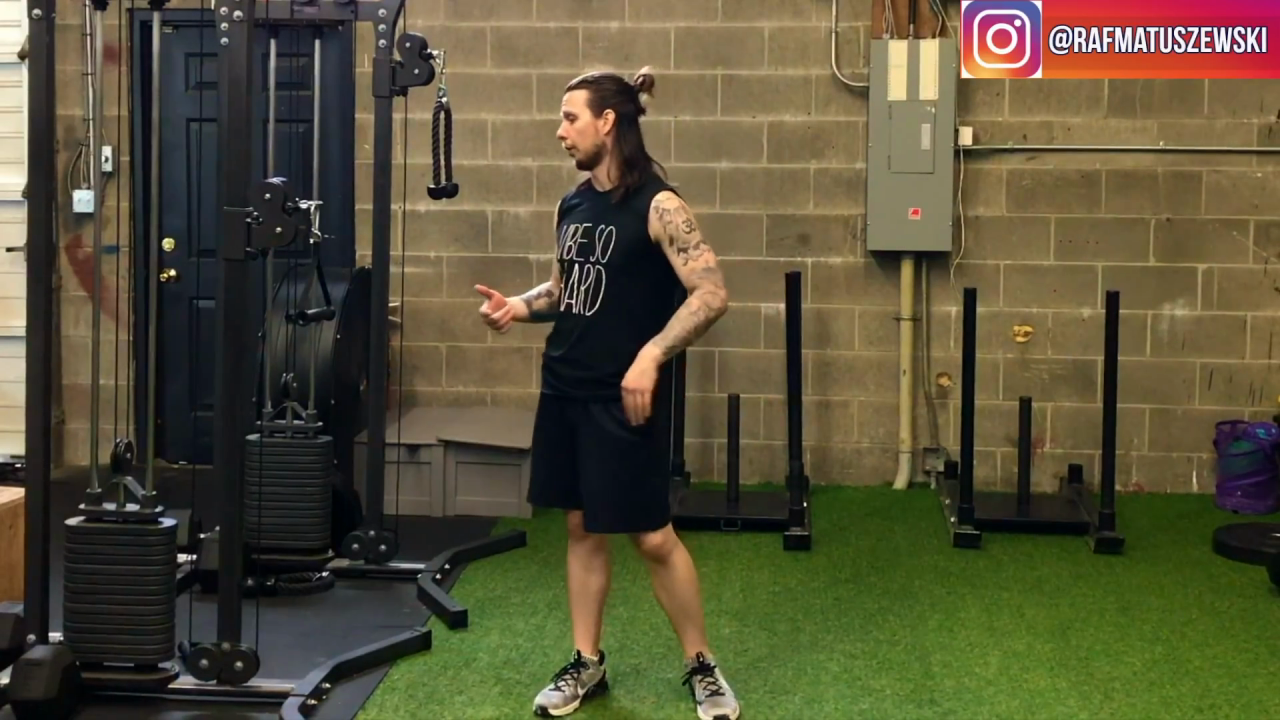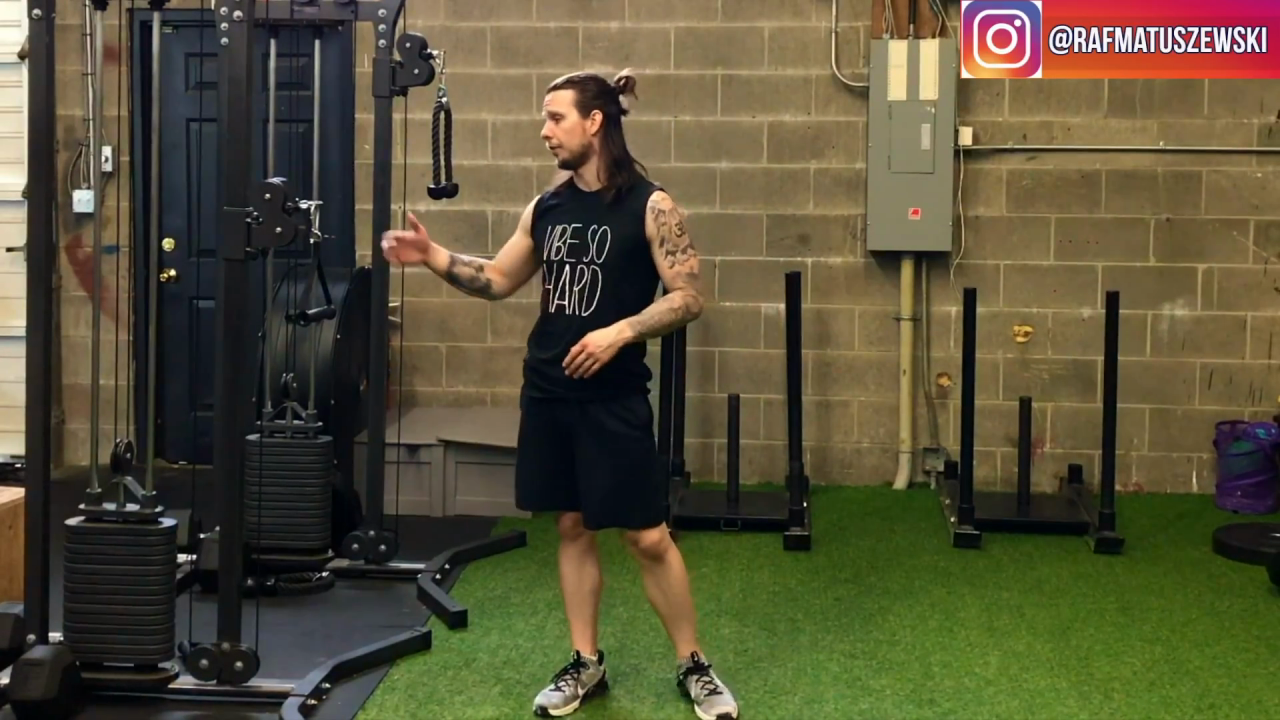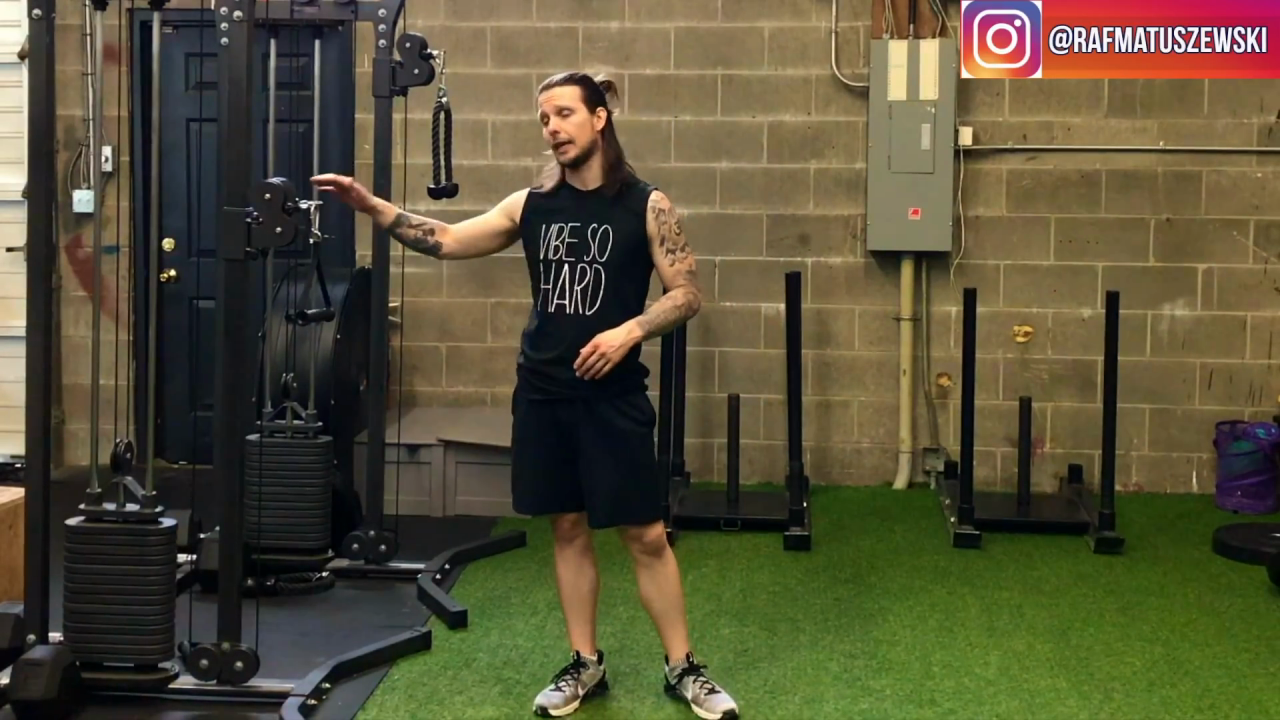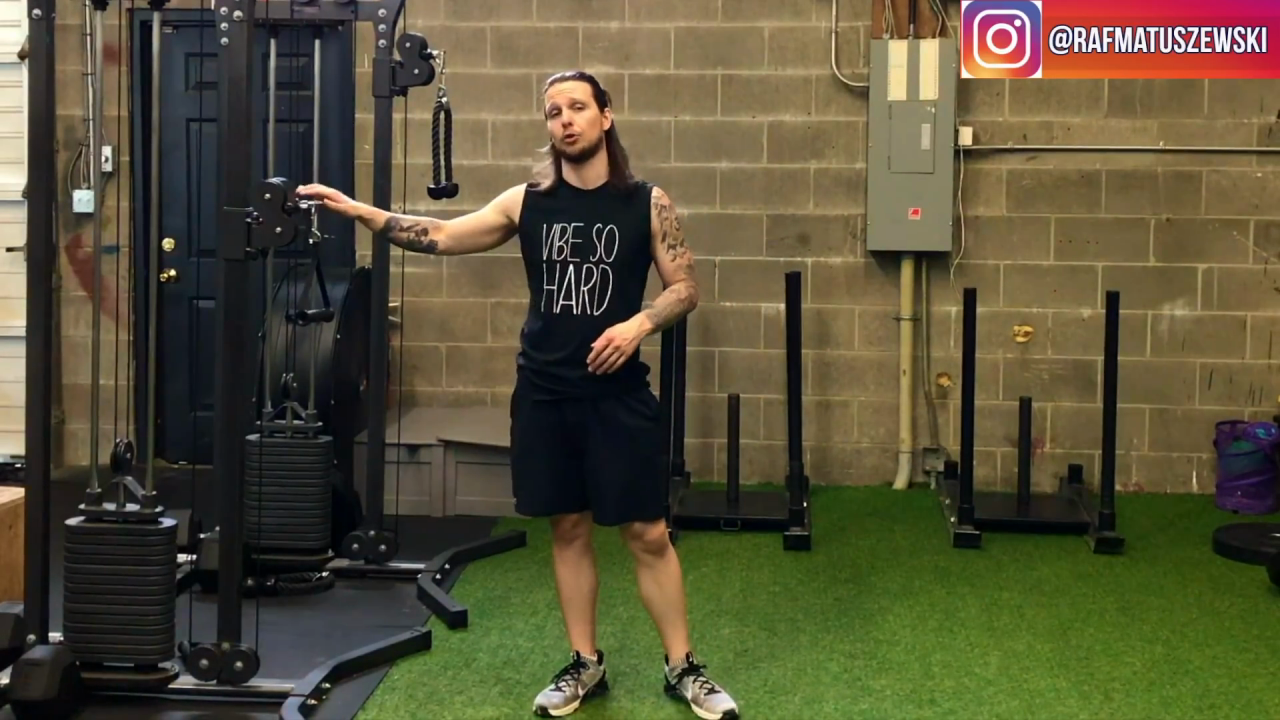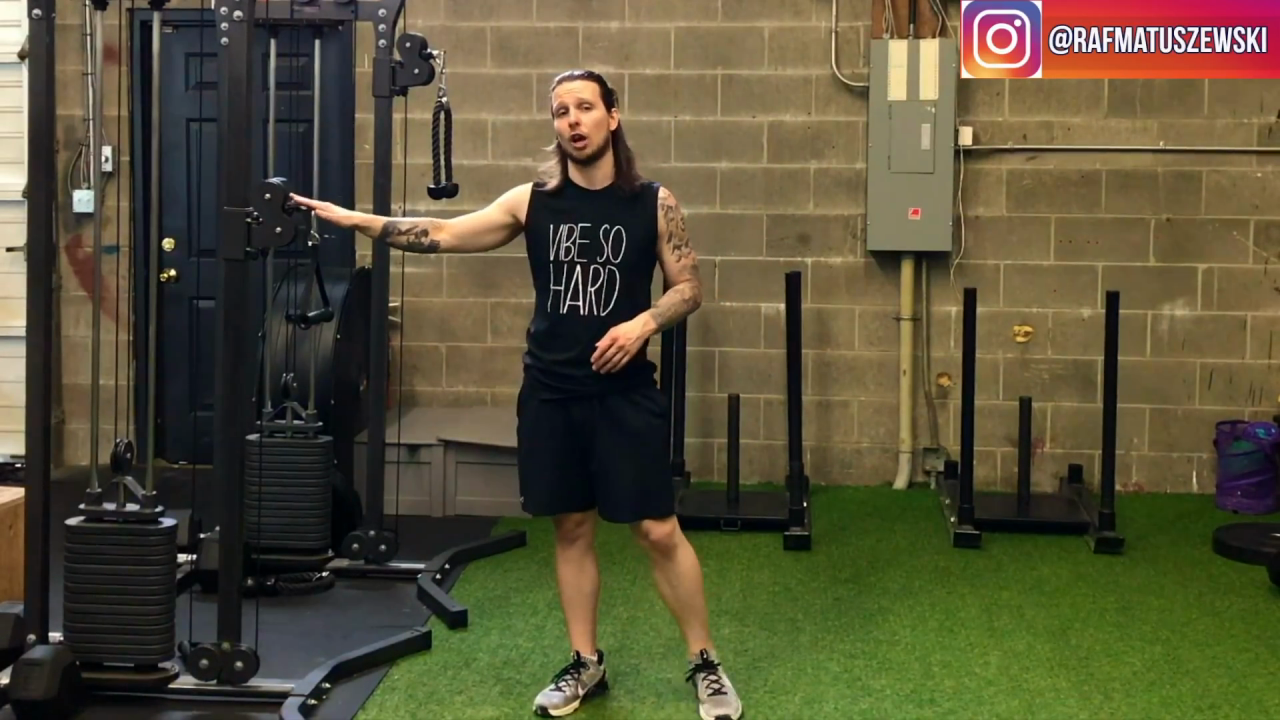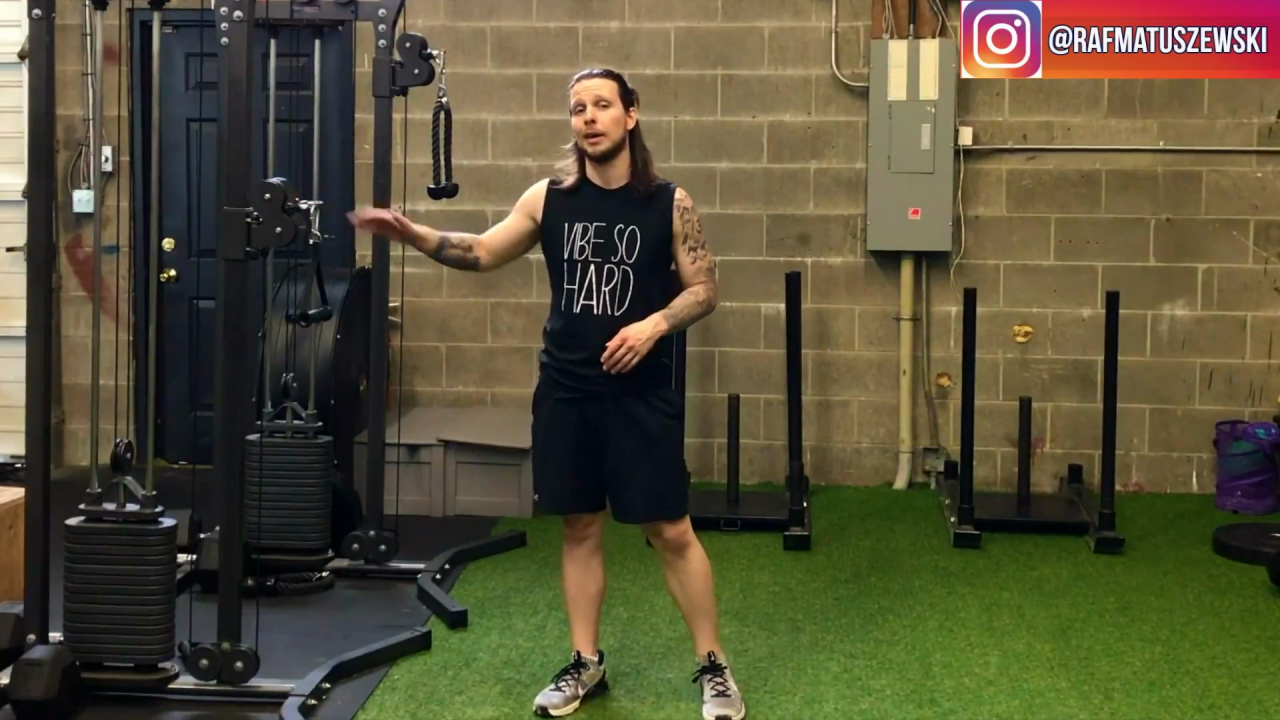
dt=0.3s
person 1, frame 1
left shoulder: (660, 206)
right shoulder: (571, 206)
left elbow: (712, 294)
left wrist: (653, 355)
right wrist: (516, 307)
left hip: (619, 397)
right hip: (563, 391)
left knee: (651, 536)
right knee: (581, 526)
left ankle: (701, 666)
right ankle: (586, 663)
person 1, frame 2
left shoulder: (650, 206)
right shoulder: (546, 207)
left elbow: (688, 297)
right elbow: (499, 279)
left wrist: (619, 332)
right wrist: (434, 256)
left hip: (613, 397)
right hip: (548, 391)
left knee: (647, 535)
right knee: (572, 527)
left ankle: (693, 665)
right ankle: (586, 662)
person 1, frame 3
left shoulder: (648, 205)
right shoulder: (531, 204)
left elbow: (687, 294)
right elbow: (448, 240)
left wrist: (630, 330)
right wrist: (372, 204)
left hip: (613, 395)
right hip: (542, 393)
left knee: (645, 533)
right knee: (567, 527)
left ankle: (682, 667)
right ankle: (585, 663)
person 1, frame 4
left shoulder: (647, 202)
right shoulder: (526, 202)
left elbow: (685, 287)
right elbow: (439, 236)
left wrist: (640, 323)
right wrist: (359, 211)
left hip: (617, 394)
right hip: (543, 393)
left knee: (646, 532)
right knee: (568, 528)
left ankle: (682, 666)
right ankle: (585, 663)
person 1, frame 5
left shoulder: (654, 202)
right shoulder: (532, 200)
left elbow: (689, 286)
right elbow: (444, 234)
left wrist: (646, 321)
right wrist: (357, 219)
left hip: (624, 392)
right hip: (550, 392)
left knee: (659, 530)
right knee: (571, 527)
left ankle: (706, 662)
right ankle: (585, 663)
person 1, frame 6
left shoulder: (670, 202)
right shoulder: (549, 198)
left elbow: (704, 288)
right elbow: (481, 252)
left wrist: (656, 323)
right wrist: (408, 230)
left hip: (641, 393)
right hip: (564, 392)
left knee: (671, 531)
right knee: (580, 528)
left ankle: (713, 665)
right ankle: (586, 663)
